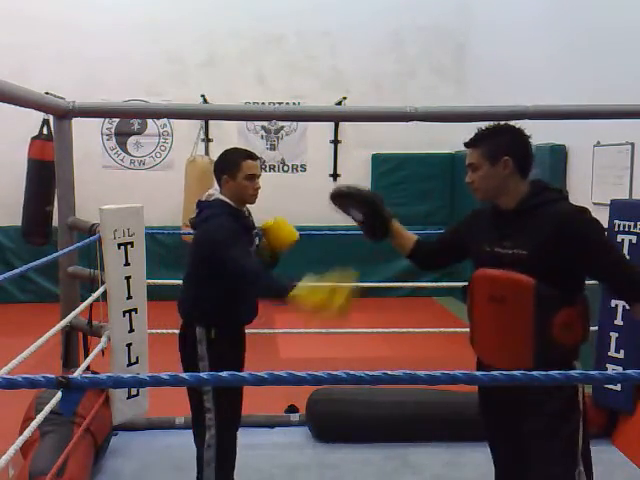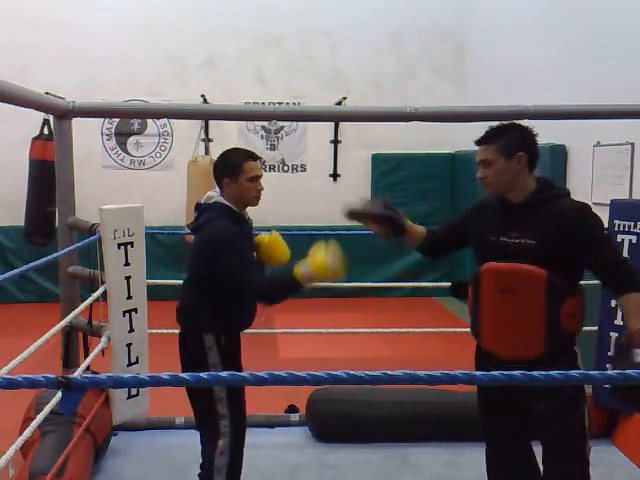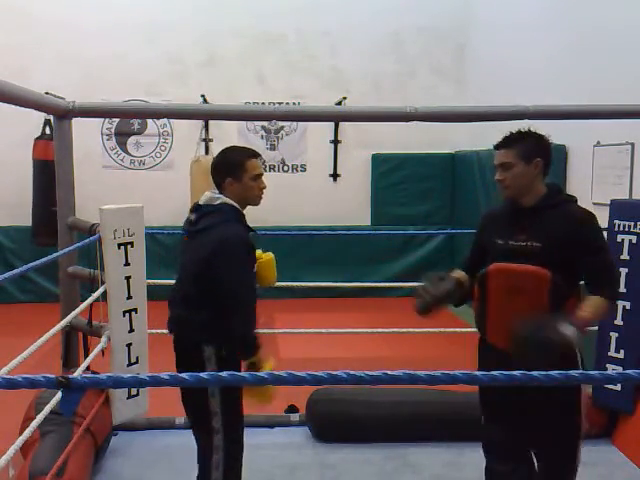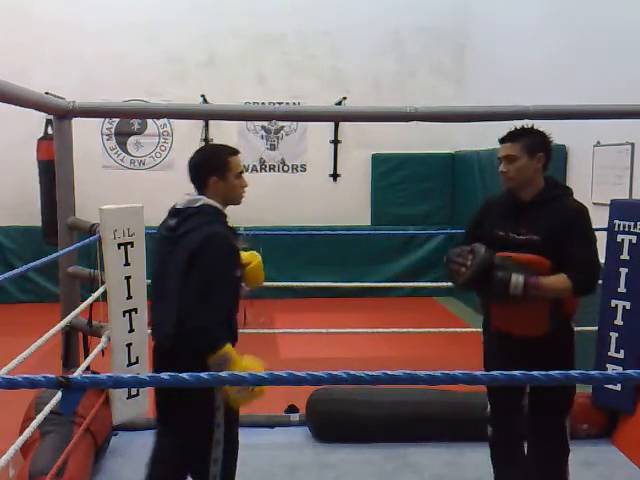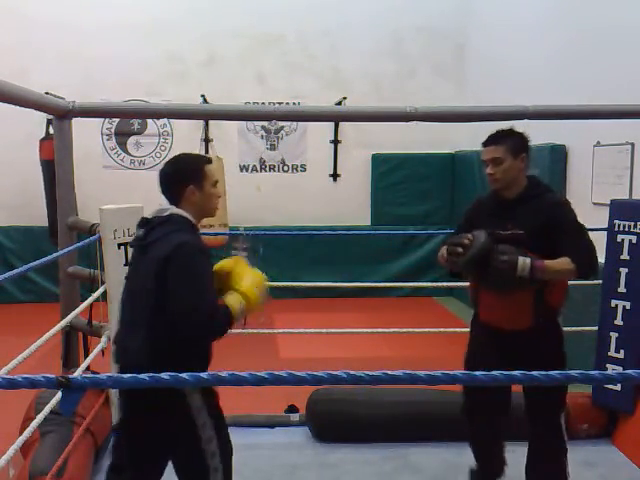
dt=0.2s
person 1, frame 1
left shoulder: (566, 221)
right shoulder: (480, 221)
right elbow: (429, 256)
right wrist: (383, 222)
left hip: (550, 376)
right hip: (495, 369)
person 1, frame 2
left shoulder: (569, 216)
right shoulder: (483, 213)
right elbow: (436, 242)
right wrist: (397, 224)
left hip: (553, 364)
right hip: (494, 360)
person 1, frame 3
left shoulder: (573, 220)
right shoulder: (494, 219)
left elbow: (605, 288)
right elbow: (473, 270)
left wrist: (572, 328)
right wrist: (449, 285)
left hip: (551, 359)
right hip: (496, 354)
left knee: (557, 450)
person 1, frame 4
left shoulder: (568, 212)
right shoulder: (493, 207)
left elbow: (585, 279)
right elbow: (458, 254)
left wrist: (523, 284)
right wrist: (462, 263)
left hip: (550, 337)
right hip: (500, 332)
left knee: (548, 423)
right knee: (504, 419)
person 1, frame 5
left shoulder: (552, 208)
right shoulder: (480, 208)
left elbow: (585, 264)
right elbow: (447, 262)
left wrist: (527, 266)
right wrist: (453, 253)
left hip: (537, 331)
right hip: (487, 327)
left knee: (545, 414)
right knee: (478, 404)
person 2, frame 1
left shoulder: (235, 217)
right shoulder: (218, 226)
left elbow: (253, 265)
right elbow: (253, 276)
left wrist: (269, 244)
right wrist: (306, 293)
left hip: (225, 330)
right hip: (206, 335)
left knee: (227, 415)
right knee: (214, 422)
person 2, frame 2
left shoulder: (227, 220)
right shoulder: (223, 230)
left elbow: (241, 272)
right elbow: (260, 287)
left wrist: (261, 252)
right wrist: (309, 271)
left hip: (213, 335)
right hip: (207, 341)
left knee: (226, 420)
right knee: (224, 428)
person 2, frame 3
left shoulder: (202, 218)
right shoulder: (231, 236)
right elbow: (237, 307)
left wrist: (248, 270)
right wrist: (255, 358)
left hip: (192, 340)
right hip: (209, 349)
left knee: (210, 428)
right knee: (222, 436)
person 2, frame 4
left shoulder: (177, 222)
right shoulder: (214, 236)
right elbow: (204, 316)
left wrist: (233, 271)
right wrist: (231, 363)
left hip: (168, 352)
right hip: (197, 359)
left knee: (173, 439)
person 2, frame 5
left shoulder: (152, 235)
right shoulder: (185, 247)
right elbow: (200, 324)
left wrist: (215, 280)
right wrist: (242, 300)
left hip: (136, 370)
right hip: (172, 376)
